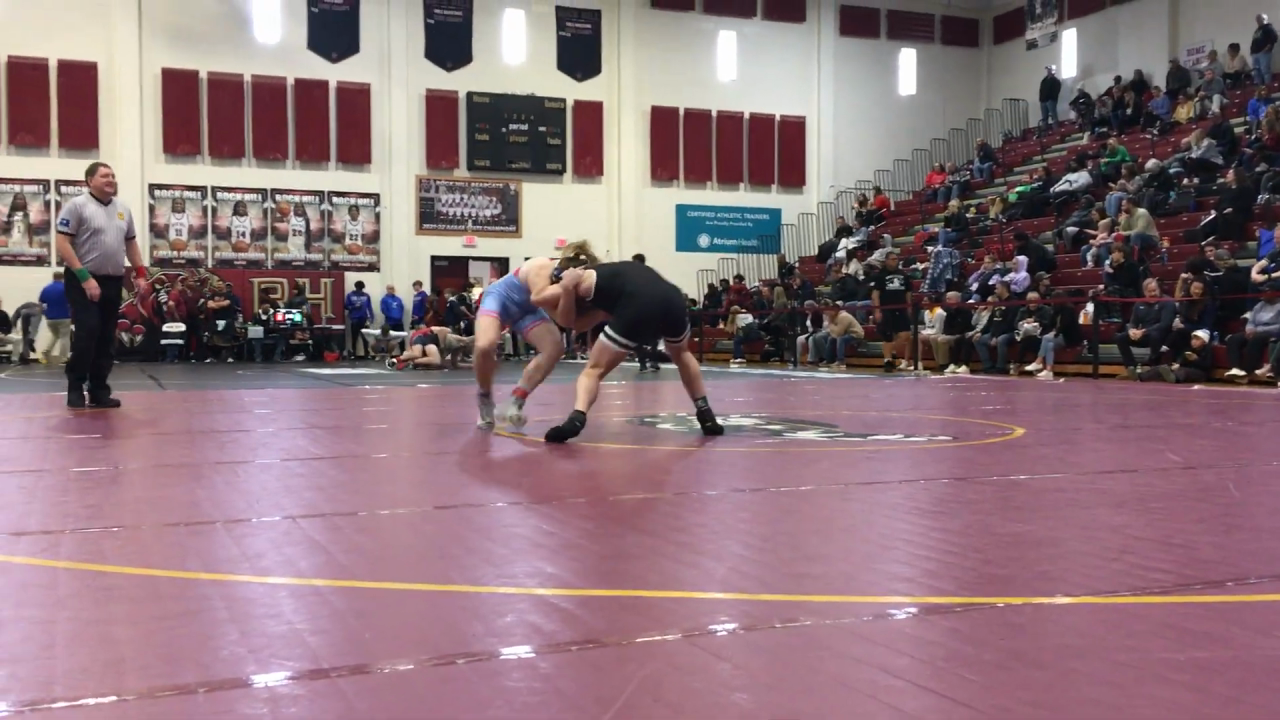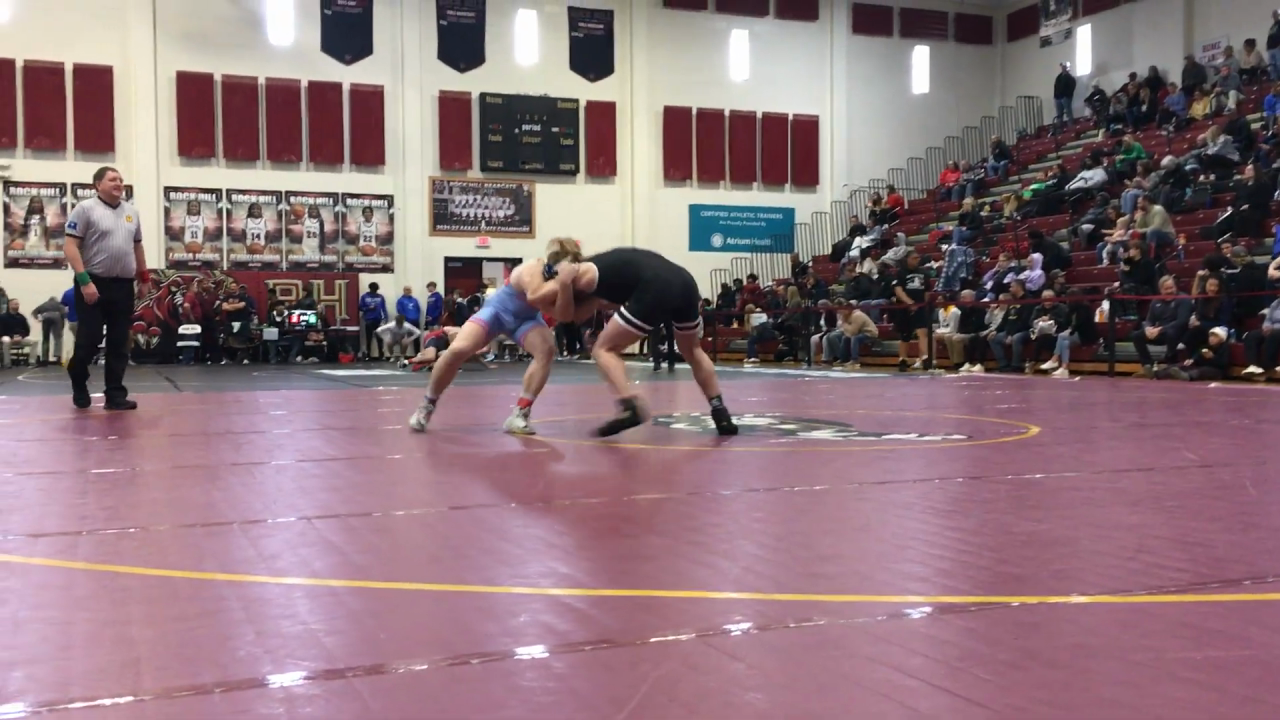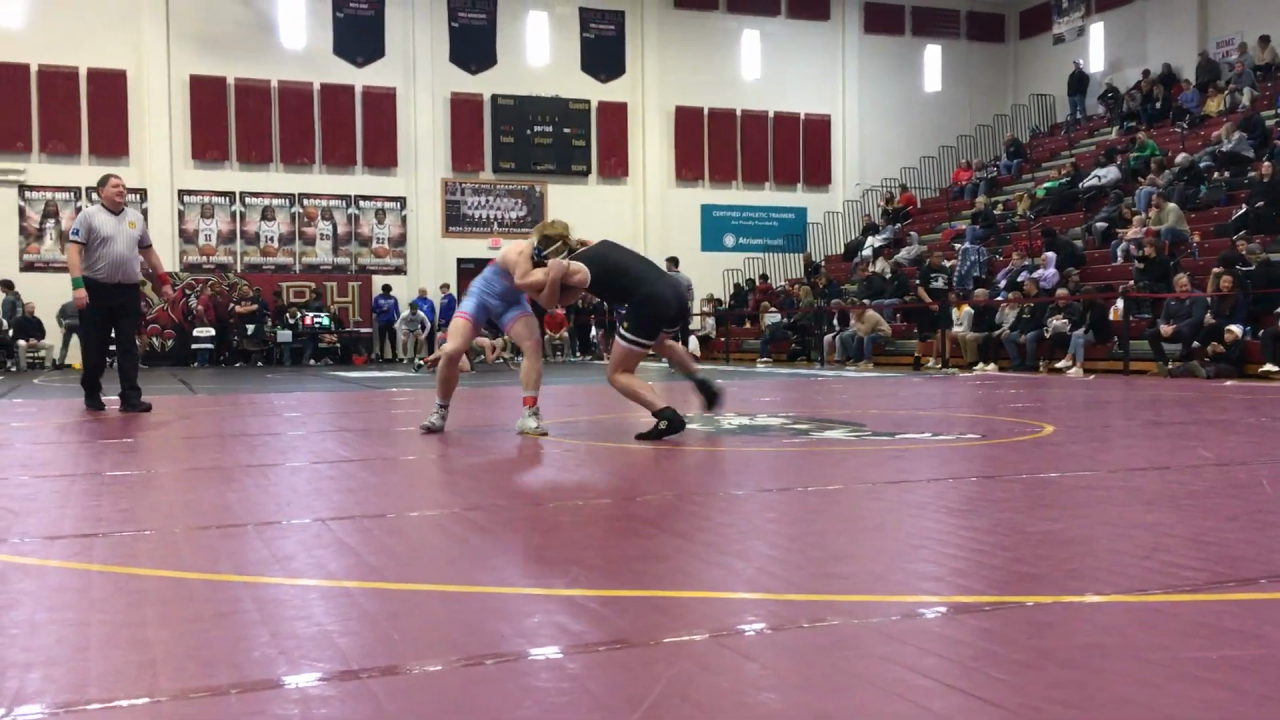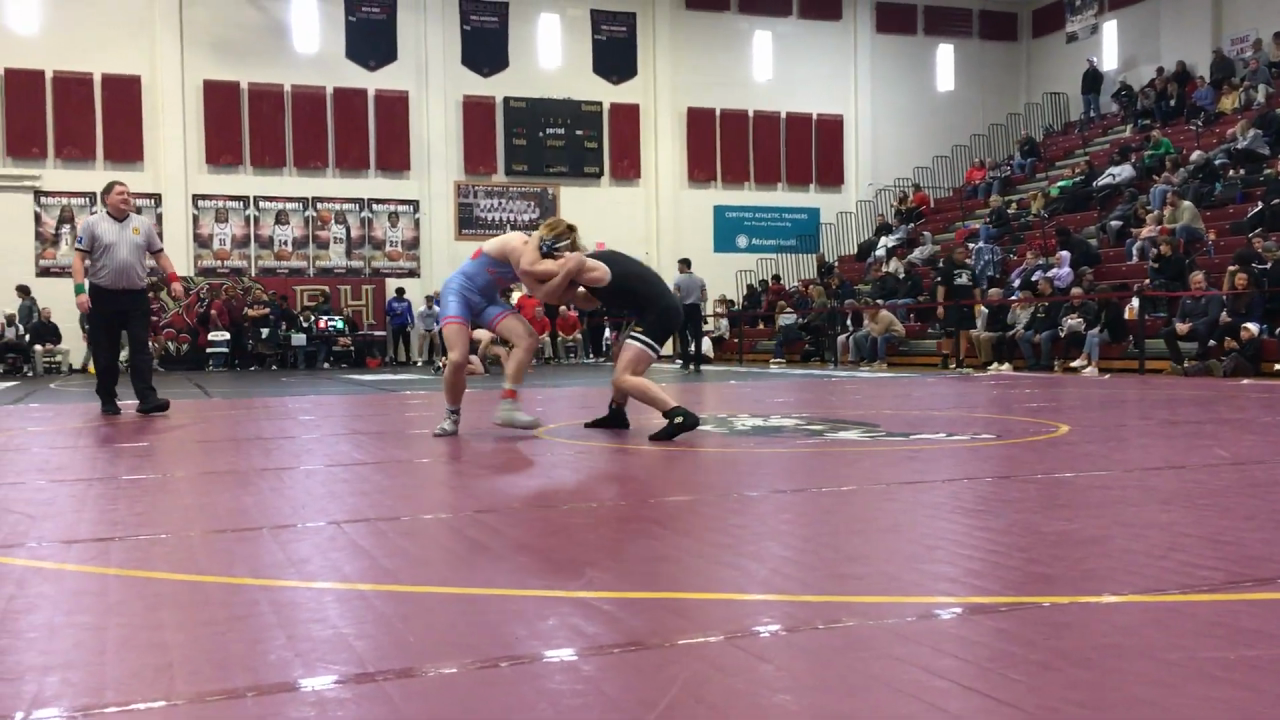
dt=0.2s
person 1, frame 1
left shoulder: (123, 209)
right shoulder: (77, 206)
left elbow: (130, 243)
right elbow: (62, 244)
left wrist: (140, 274)
right wrist: (85, 278)
left hip: (113, 282)
right hip: (83, 281)
left knee: (106, 339)
right knee: (87, 332)
left ankle: (98, 392)
right ankle: (76, 387)
person 1, frame 2
left shoulder: (131, 212)
right shoulder: (85, 209)
left elbow: (137, 247)
right elbow: (71, 246)
left wrist: (144, 278)
right wrist: (84, 281)
left hip: (123, 285)
right hip: (93, 283)
left knee: (119, 343)
right knee: (89, 338)
left ankle: (115, 395)
right ankle: (79, 384)
person 1, frame 3
left shoulder: (136, 218)
right shoulder: (88, 216)
left elbow: (148, 252)
right elbow: (73, 252)
left wrist: (163, 282)
right wrist: (78, 286)
left hip: (129, 290)
right hip: (97, 290)
left knee: (128, 346)
right knee: (95, 347)
left ankle: (131, 398)
right ankle: (92, 394)
person 1, frame 4
left shoulder: (143, 224)
right shoulder: (92, 224)
left elbow: (159, 255)
right elbow: (78, 259)
left wrist: (174, 280)
right wrist: (80, 291)
left hip: (136, 295)
right hip: (103, 295)
left knee: (141, 347)
right knee: (105, 351)
left ankle: (147, 399)
right ankle: (107, 399)
person 2, frame 1
right shoulder: (541, 267)
right elbow: (538, 297)
left hip: (527, 309)
right hip: (500, 298)
left knee: (555, 348)
right knee: (485, 346)
left ankle: (514, 403)
right ankle: (485, 399)
person 2, frame 2
right shoulder: (532, 269)
right elbow: (535, 296)
left hip: (526, 318)
right hip: (498, 310)
left knee: (547, 350)
right knee: (457, 352)
left ankle: (520, 415)
right ankle: (427, 406)
person 2, frame 3
right shoulder: (519, 251)
left elbow: (547, 301)
right elbow: (524, 282)
left hip: (512, 302)
right hip: (481, 294)
left knee: (533, 343)
right knee: (451, 352)
left ankle: (530, 413)
right ankle: (440, 412)
person 2, frame 4
left shoulder: (539, 257)
right shoulder: (518, 243)
left elbow: (547, 293)
right elbow: (529, 269)
left wrist: (568, 269)
right wrist: (566, 266)
left hip: (487, 300)
right hip: (458, 292)
left knee: (528, 339)
right knee: (457, 359)
left ankle: (507, 407)
right ankle: (452, 416)
person 3, frame 1
left shoulder: (581, 282)
left hip: (638, 306)
right hip: (673, 298)
left knee: (593, 370)
right knee: (681, 353)
left ankle: (576, 419)
right ankle: (706, 416)
person 3, frame 2
left shoulder: (582, 275)
right shoulder: (606, 263)
left elbow: (563, 314)
left hip: (655, 290)
right hip: (684, 282)
left knee: (603, 350)
right knee: (691, 350)
left ankle: (629, 408)
right ankle: (721, 415)
person 3, frame 3
left shoulder: (571, 269)
right shoulder: (595, 248)
left hip: (650, 302)
right hip: (675, 293)
left knee: (618, 374)
right knee: (659, 342)
left ankle: (668, 418)
right ankle: (700, 382)
person 3, frame 4
left shoulder: (585, 269)
right shoulder: (596, 260)
right elbow: (587, 302)
left hip: (660, 313)
right hip: (666, 309)
left knee: (622, 379)
right knee: (621, 355)
left ankle: (680, 416)
right ankle: (616, 415)
